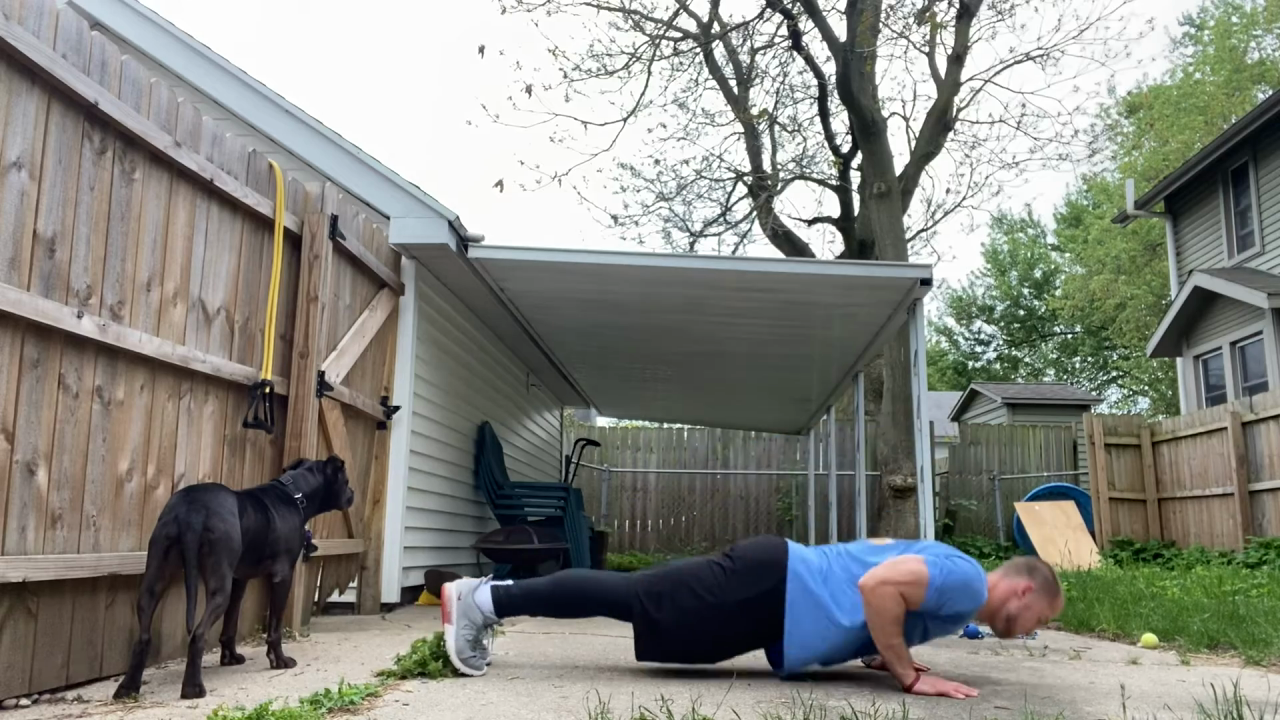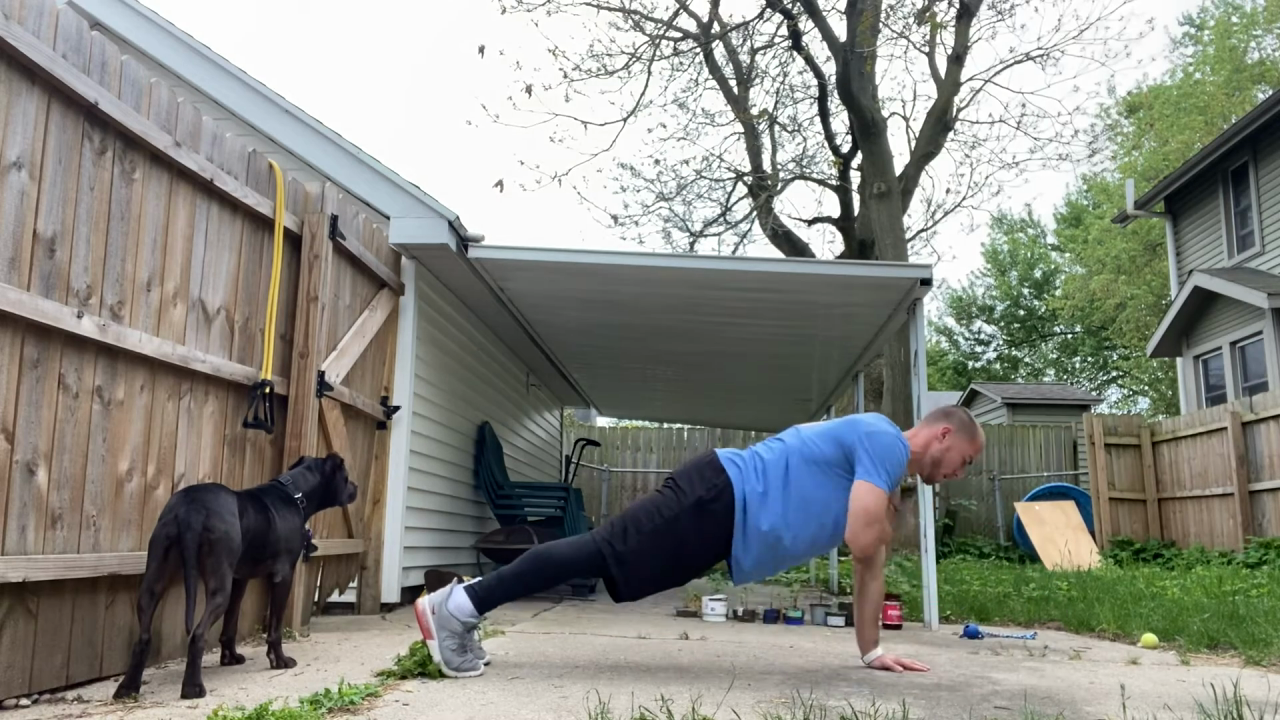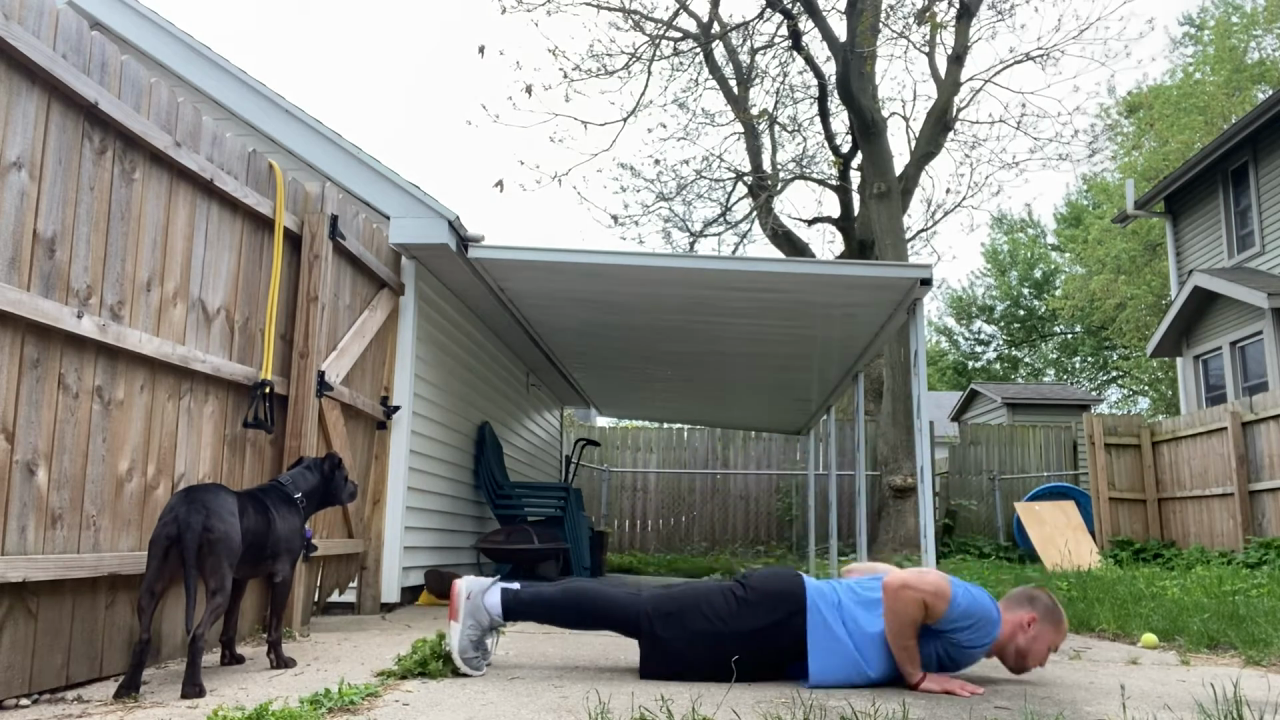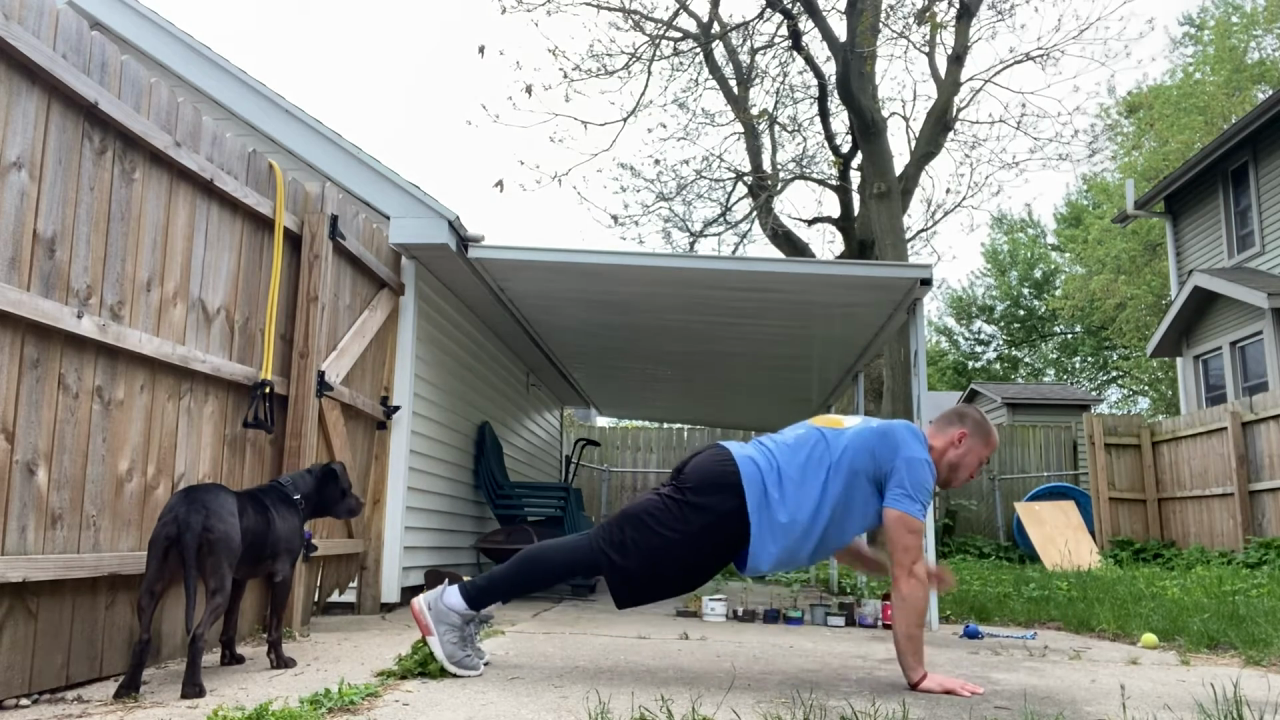
dt=1s
person 1, frame 1
left shoulder: (951, 573)
right shoulder: (966, 586)
right elbow: (877, 585)
left wrist: (873, 649)
right wrist: (908, 672)
left hip: (783, 583)
right hip: (774, 591)
left knee: (631, 592)
right knee: (630, 596)
left ankle: (490, 595)
right ankle: (481, 598)
person 1, frame 2
left shoulder: (879, 463)
right shoulder: (883, 440)
left elbow: (868, 562)
right elbow: (865, 543)
left wrist: (871, 650)
right wrist: (897, 520)
left hip: (724, 510)
right hip: (716, 498)
left knee: (597, 554)
right knee: (601, 554)
left ankle: (462, 604)
right ankle: (455, 605)
person 1, frame 3
left shoulder: (960, 607)
right shoulder: (981, 616)
left elbow: (858, 570)
right elbow: (899, 586)
left wrist: (887, 658)
right wrist: (914, 672)
left hip: (794, 613)
right hip: (787, 621)
left knee: (638, 608)
right knee: (638, 615)
left ankle: (496, 594)
right ankle: (491, 597)
person 1, frame 4
left shoulder: (883, 441)
right shoulder: (913, 457)
left elbow: (832, 526)
right elbow: (906, 572)
left wrist: (897, 566)
right wrist: (917, 671)
left hip: (725, 482)
right hip: (729, 500)
left knee: (598, 550)
right knee: (600, 552)
left ankle: (460, 604)
right ankle: (453, 602)
